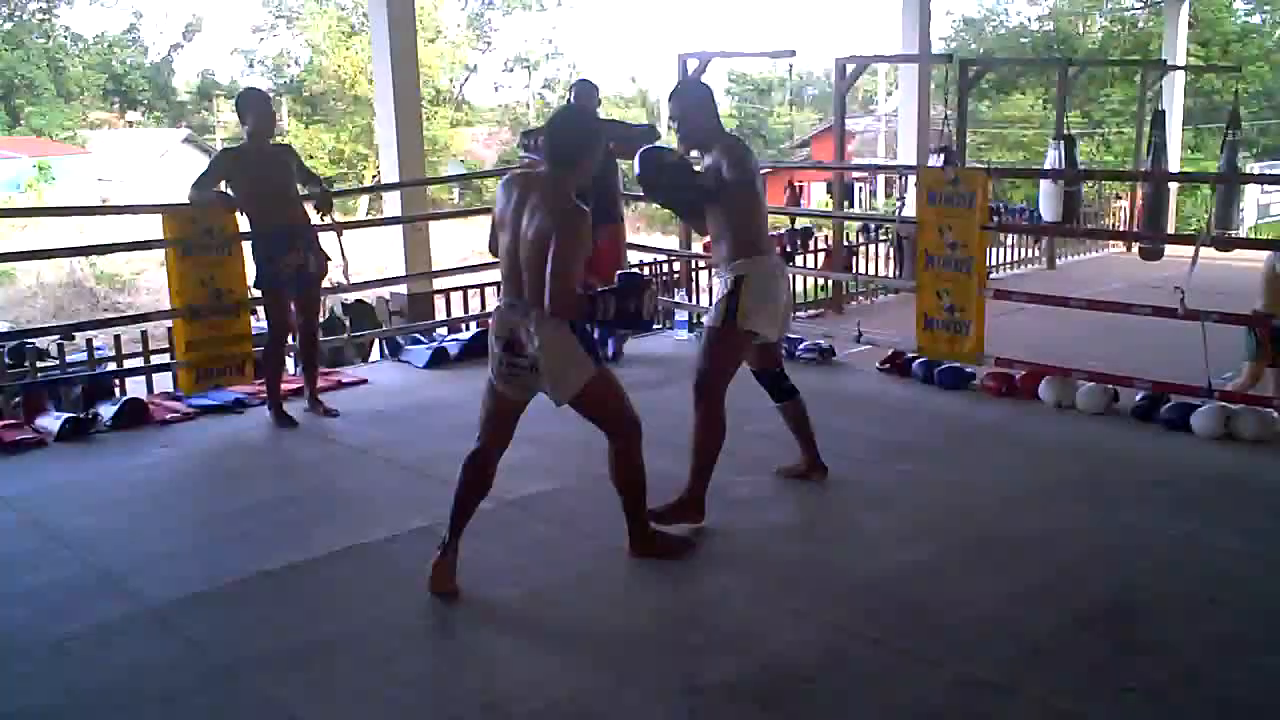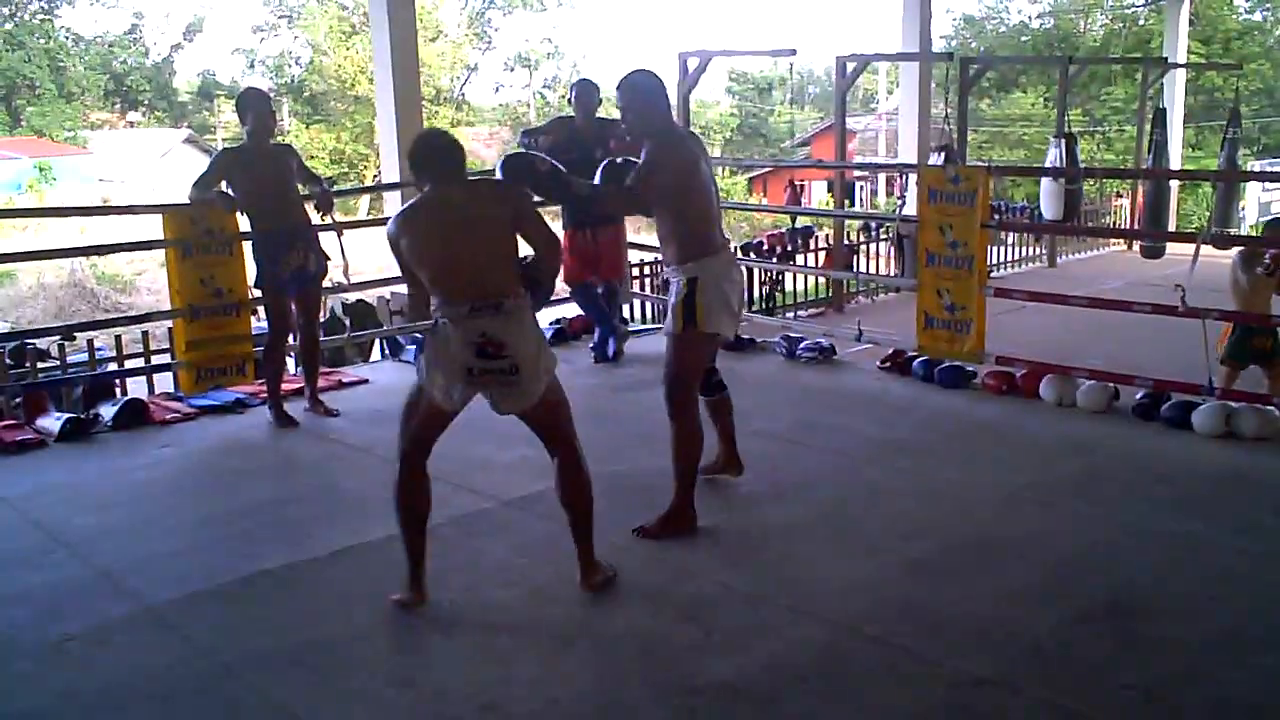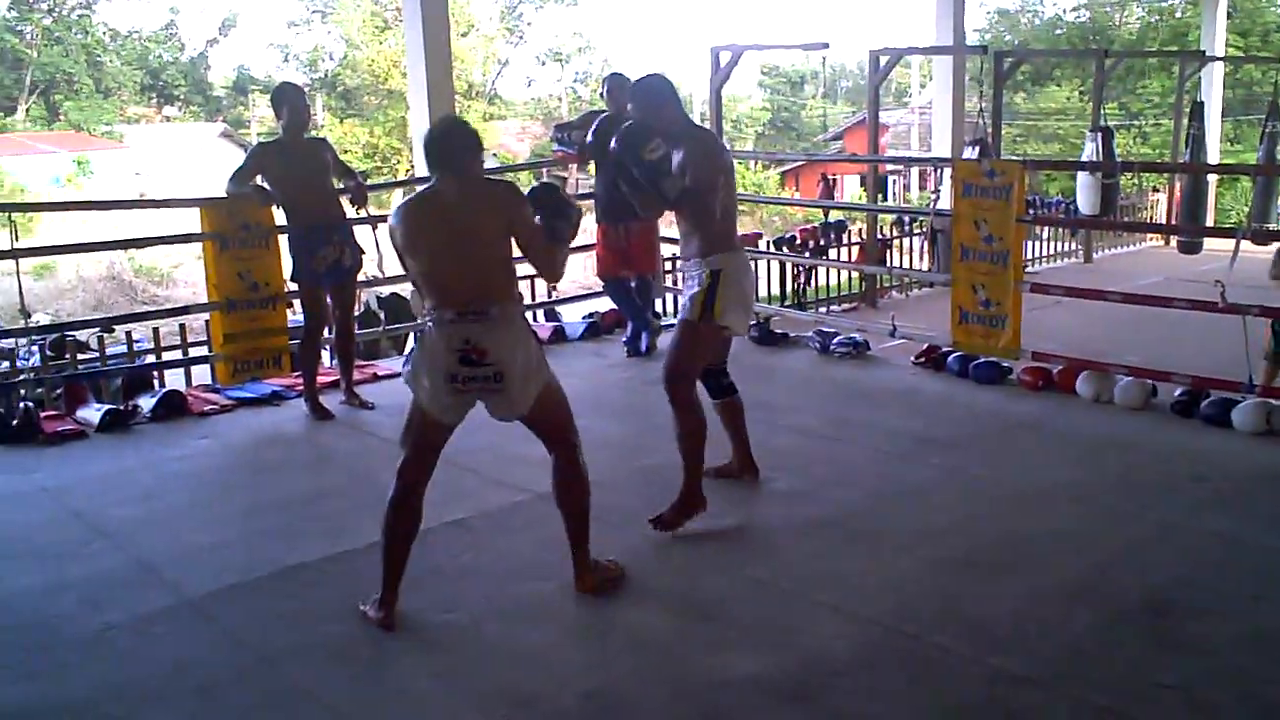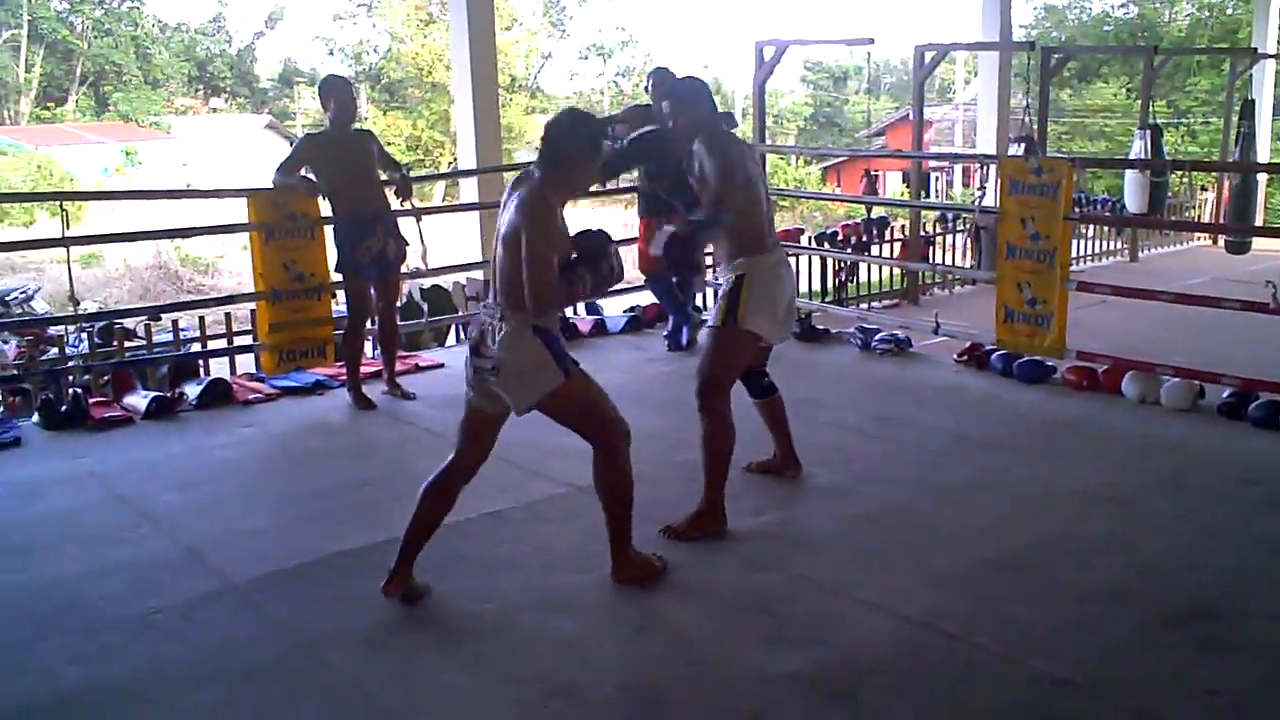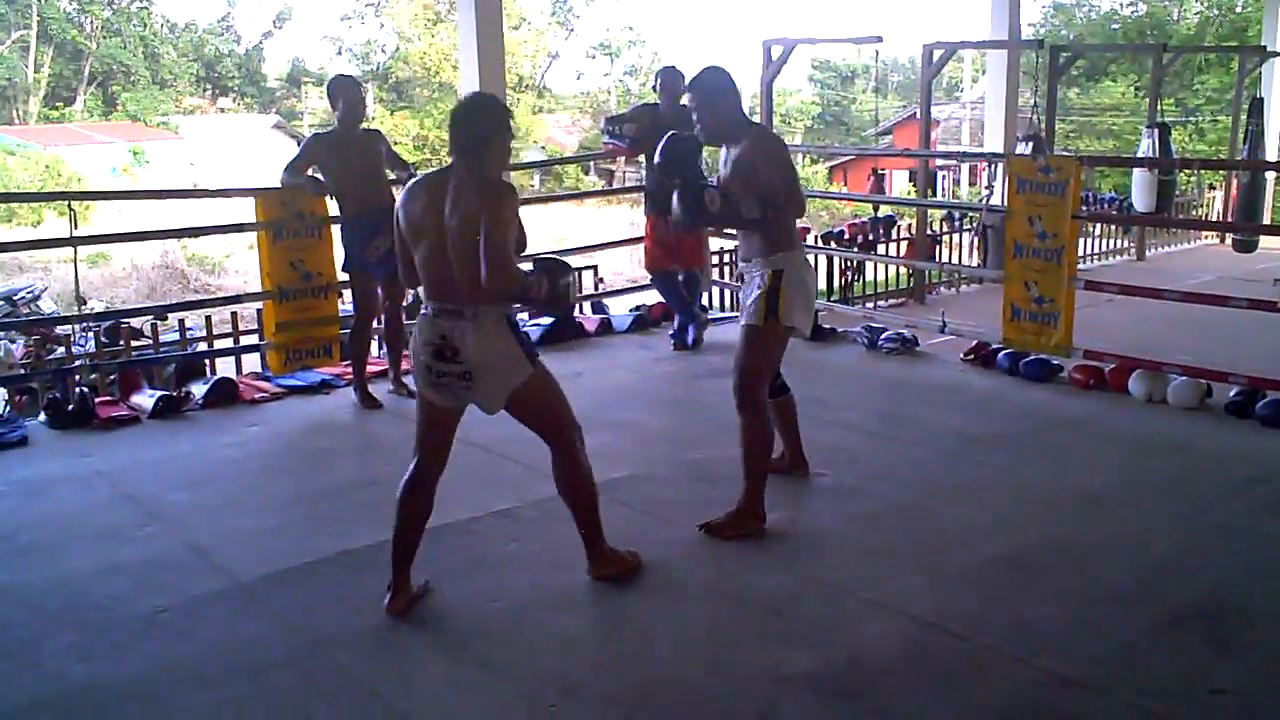
dt=0.4s
person 1, frame 1
left shoulder: (513, 185)
right shoulder: (570, 213)
right elbow: (559, 302)
left hip: (506, 328)
right hip: (553, 338)
left knee: (486, 447)
right knee: (625, 431)
left ankle: (446, 561)
right ankle: (641, 537)
person 1, frame 2
left shoulder: (402, 225)
right shoulder: (500, 193)
left elbow: (423, 299)
right elbow: (552, 249)
right wrist: (533, 279)
left hip: (449, 349)
right hip: (516, 337)
left knee: (409, 457)
right knee: (565, 449)
left ankle: (414, 581)
right ankle: (589, 567)
person 1, frame 3
left shoulder: (403, 216)
right shoulder: (501, 195)
right elbow: (552, 268)
right wrist: (560, 228)
left hip: (443, 350)
right hip: (508, 345)
left knee: (411, 476)
right knee: (565, 448)
left ankle: (386, 600)
right ankle: (585, 567)
person 1, frame 4
left shoulder: (526, 183)
right shoulder: (542, 208)
right elbow: (542, 299)
right wrist: (590, 277)
left hip: (487, 341)
right hip: (523, 344)
left knee: (462, 461)
right knee: (613, 438)
left ankle: (400, 573)
right ankle: (624, 559)
person 1, frame 5
left shoulder: (412, 193)
right shoulder: (494, 194)
left elbow: (411, 277)
right elbow: (496, 281)
right wrist: (540, 287)
left hip: (432, 339)
right hip: (488, 340)
left knee: (426, 464)
right knee: (566, 440)
left ankle: (399, 587)
right ankle: (599, 555)
person 2, frame 1
left shoulder: (730, 150)
right shoulder: (714, 159)
left elbow: (740, 191)
right elbow: (709, 221)
left hip: (748, 278)
right hip: (755, 275)
left knee: (707, 386)
right knee: (770, 372)
left ankle: (692, 501)
right ankle: (811, 460)
person 2, frame 2
left shoulder: (664, 147)
right shoulder: (684, 143)
left elbow: (628, 200)
right wrist: (621, 191)
left hip: (701, 277)
right hip: (711, 269)
left knee: (679, 393)
right knee: (702, 372)
left ankle: (682, 511)
right ankle: (728, 454)
person 2, frame 3
left shoulder: (702, 146)
right shoulder: (671, 149)
left elbow: (706, 209)
right elbow: (647, 204)
left wrist: (656, 176)
right wrist: (626, 167)
left hip: (719, 273)
right hip: (704, 271)
left knee: (678, 379)
right knee: (712, 372)
left ankle: (691, 494)
right ankle: (744, 461)
person 2, frame 4
left shoulder: (710, 145)
right shoulder: (736, 149)
left elbow: (724, 204)
left wrist: (686, 231)
left hip: (752, 279)
right hip: (768, 274)
left knee: (711, 389)
right knee: (750, 371)
left ankle: (711, 512)
right ankle: (786, 457)
person 2, frame 5
left shoulder: (761, 144)
right shoulder: (731, 150)
left elbow: (793, 208)
right elbow: (733, 212)
left wrist: (736, 206)
left hip: (779, 273)
right hip: (760, 273)
left knee: (749, 385)
right knee: (766, 373)
left ankle: (751, 509)
right ankle: (793, 457)
person 3, frame 1
left shoulder: (285, 152)
right shoulder: (229, 158)
left elbow: (310, 179)
right elbow: (195, 192)
left wrist: (322, 192)
right wrist: (220, 196)
left hip: (304, 240)
right hip: (270, 247)
left knee: (309, 324)
right knee: (279, 329)
left ankle: (312, 396)
right ankle: (274, 405)
person 3, frame 2
left shoulder: (286, 152)
right shoulder: (230, 158)
left elbow: (310, 179)
right elbow: (196, 192)
left wrist: (322, 191)
right wrist: (219, 196)
left hip: (304, 240)
right hip: (271, 247)
left knee: (310, 324)
right knee: (280, 329)
left ankle: (312, 395)
right ankle: (275, 404)
person 3, frame 3
left shoulder: (321, 146)
right shoulder: (265, 152)
left elbow: (344, 173)
right elbow: (232, 186)
left wrist: (356, 185)
right wrist: (255, 189)
left hip: (340, 233)
right hip: (306, 240)
left knee: (345, 318)
right knee: (315, 322)
left ankle: (348, 388)
right ankle: (311, 397)
person 3, frame 4
left shoulder: (367, 138)
right shoulder: (312, 144)
left elbow: (390, 165)
right elbow: (279, 176)
left wrist: (401, 177)
right wrist: (302, 181)
left hip: (384, 224)
right hip: (352, 231)
left knee: (388, 308)
right knee: (359, 313)
left ankle: (390, 379)
right ankle: (353, 386)
person 3, frame 5
left shoulder: (375, 138)
right shoulder: (320, 143)
left elbow: (399, 165)
right elbow: (286, 176)
left wrist: (409, 176)
right wrist: (308, 180)
left hip: (392, 223)
right hip: (359, 230)
left knee: (394, 308)
right knee: (366, 312)
left ankle: (397, 377)
right ankle: (360, 386)
person 4, frame 1
left shoulder: (609, 129)
left elbow: (650, 134)
right elbow: (526, 140)
left wrist: (619, 148)
right wrist: (541, 146)
left hip: (608, 218)
left knee: (611, 279)
right knee: (580, 281)
left ankle: (607, 335)
right ankle: (609, 333)
person 4, frame 2
left shoulder: (609, 129)
right shoulder: (561, 128)
right elbow: (526, 139)
left wrist: (620, 148)
right wrist: (542, 144)
left hip: (608, 217)
right hip: (575, 219)
left knee: (610, 280)
right knee: (578, 281)
left ankle: (604, 335)
right ankle: (613, 330)
person 4, frame 3
right shoulder: (596, 123)
left hip: (641, 212)
right hip: (609, 213)
left knee: (644, 274)
right knee: (610, 275)
left ankle: (635, 330)
right ankle: (646, 323)
person 4, frame 4
right shoulder: (638, 116)
right elbow: (606, 127)
left hip: (684, 207)
right hip: (652, 208)
left knee: (686, 268)
right knee: (653, 269)
left ankle: (677, 324)
right ankle: (686, 318)
person 4, frame 5
left shoulder: (693, 117)
right shoulder: (645, 116)
right hip: (657, 207)
left knee: (692, 269)
right knee: (658, 269)
left ankle: (682, 326)
right ankle: (694, 318)
